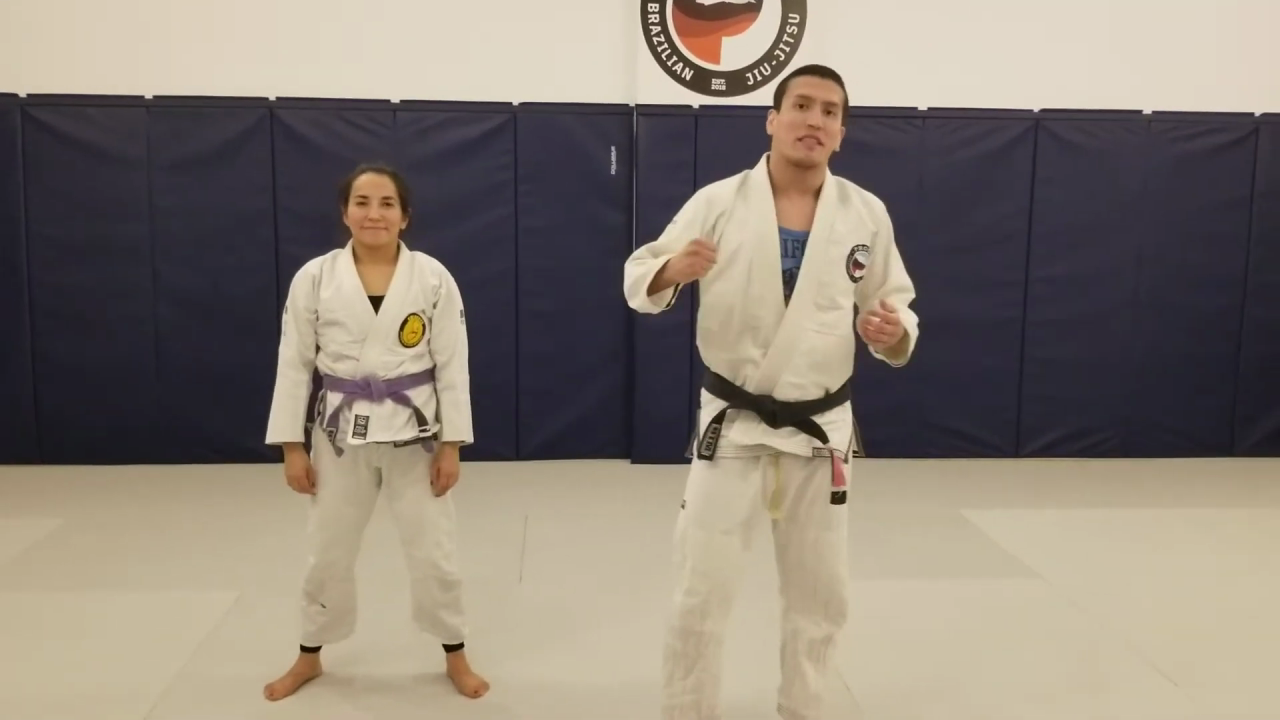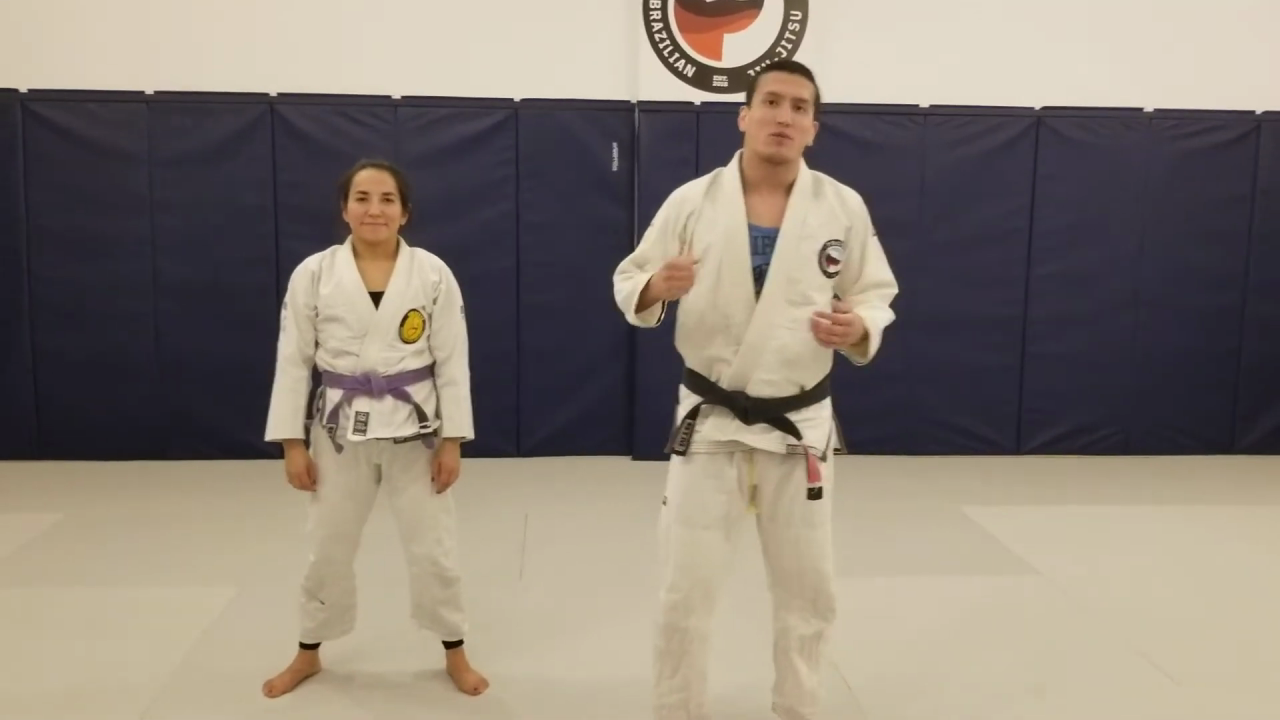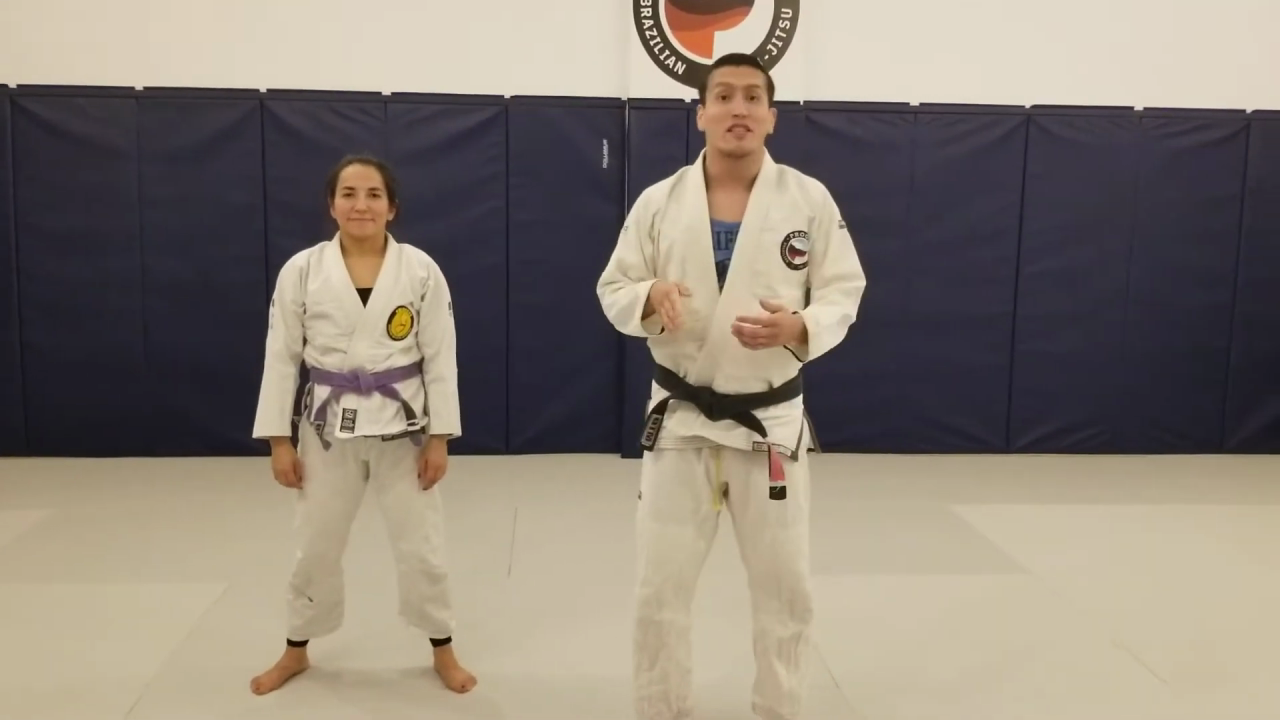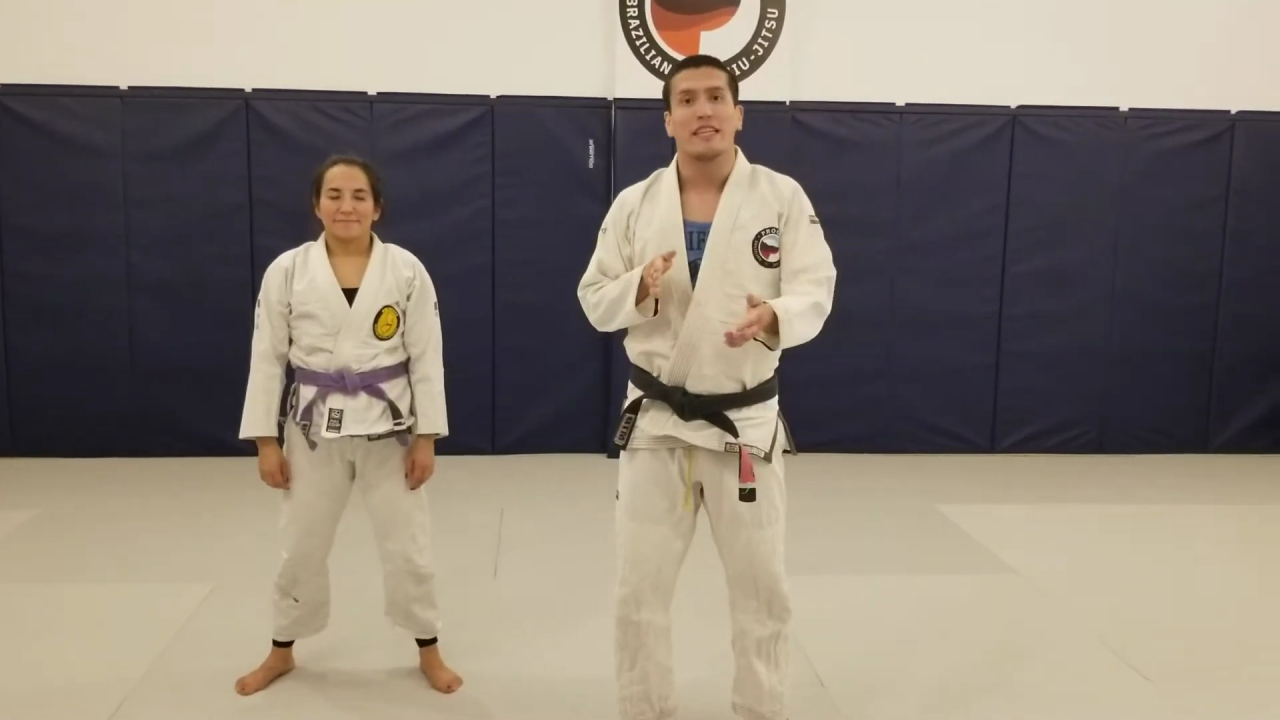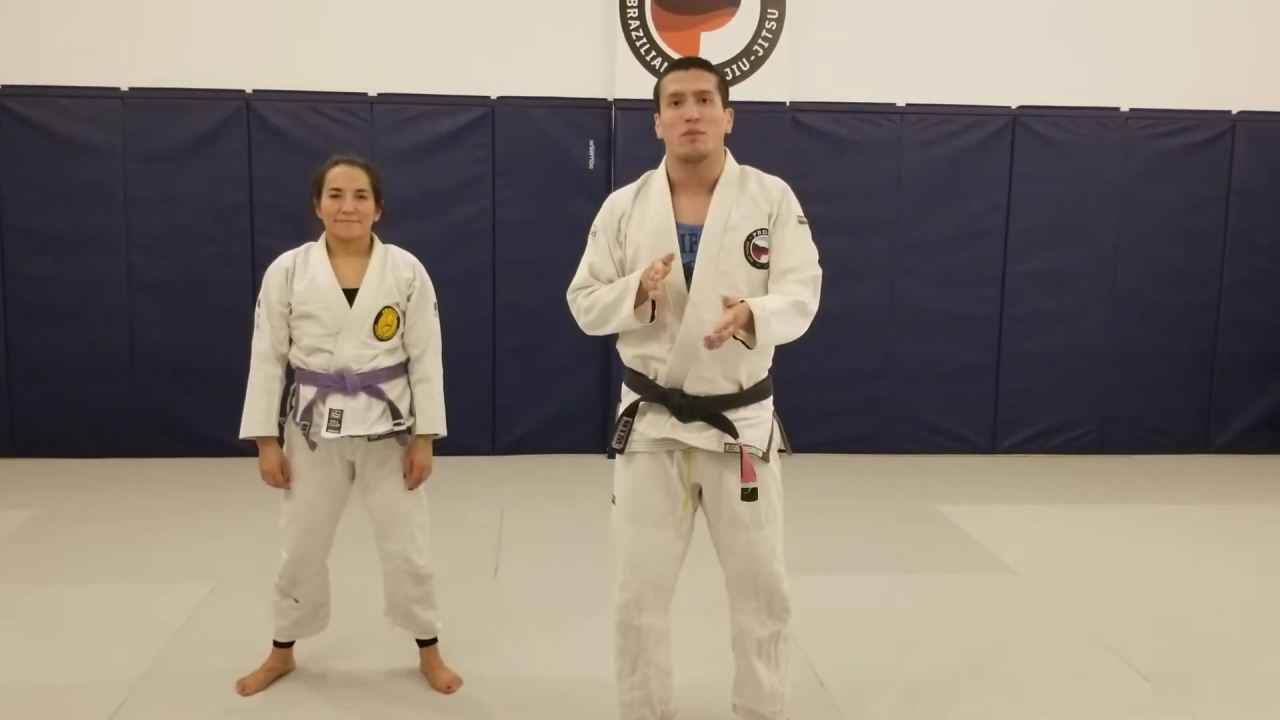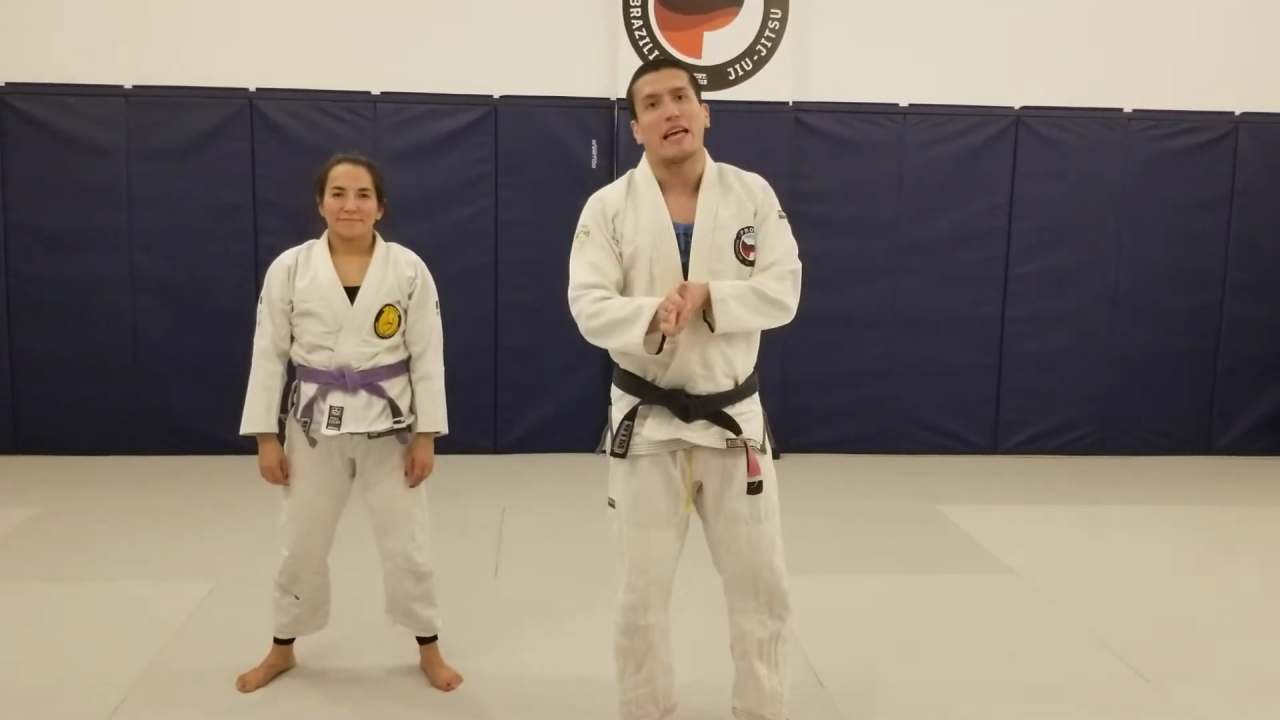
dt=0.3s
person 1, frame 1
left shoulder: (866, 212)
right shoulder: (717, 202)
left elbow: (890, 299)
right elbow: (640, 277)
left wrist: (896, 333)
right wrist: (670, 270)
left hip: (821, 430)
right hip: (733, 425)
left knee: (819, 593)
right knee: (701, 592)
person 1, frame 2
left shoulder: (843, 206)
right shoulder: (691, 201)
left elbow: (876, 293)
right elbow: (628, 284)
left wrist: (861, 329)
right wrist: (653, 286)
left hip: (800, 425)
right hip: (710, 423)
left knee: (807, 587)
right knee: (685, 590)
person 1, frame 3
left shoulder: (809, 198)
right shoulder: (659, 201)
left elbow: (843, 293)
right elbow: (613, 290)
left wrist: (798, 328)
right wrist: (651, 300)
left hip: (771, 422)
right hip: (681, 420)
left knee: (784, 587)
right knee: (661, 587)
person 1, frame 4
left shoulder: (782, 196)
right shoulder: (634, 203)
left elbow: (814, 292)
right elbow: (595, 300)
left wrist: (772, 317)
right wrist: (640, 287)
left hip: (745, 422)
right hip: (655, 420)
left knee: (761, 585)
right knee: (641, 587)
person 1, frame 5
left shoulder: (772, 197)
right shoulder: (624, 206)
left elbow: (800, 294)
right elbow: (585, 304)
left wrist: (750, 316)
right wrist: (638, 291)
left hip: (741, 422)
right hip: (652, 422)
left knee: (761, 587)
right knee: (640, 592)
person 1, frame 6
left shoulder: (751, 193)
right shoulder: (608, 206)
left elbow: (781, 292)
right elbow: (590, 307)
left wrist: (707, 298)
right wrist: (655, 316)
left hip: (733, 418)
right hip: (646, 420)
left knee: (761, 585)
right knee: (642, 590)
person 2, frame 1
left shoulder: (433, 278)
right shoulder: (313, 278)
left elbow: (452, 365)
right elbow: (294, 364)
left wrist: (451, 445)
right wrist: (292, 446)
left hip: (415, 432)
right hip: (342, 433)
left knee: (433, 550)
right knee: (327, 550)
left ankle: (455, 656)
right ankle: (309, 656)
person 2, frame 2
left shoulder: (432, 273)
right shoulder: (313, 274)
left elbow: (452, 361)
right elbow: (293, 361)
left wrist: (453, 441)
right wrist: (293, 442)
left hip: (414, 427)
right hip: (341, 429)
left knee: (433, 546)
right knee: (328, 547)
left ankle: (455, 652)
right ankle: (309, 652)
person 2, frame 3
left shoulder: (420, 269)
right shoulder: (301, 270)
left elbow: (441, 358)
right elbow: (282, 357)
left wrist: (439, 438)
right wrist: (279, 440)
left hip: (402, 425)
right hip: (329, 426)
left knee: (421, 544)
right knee: (316, 544)
left ankle: (442, 650)
right ankle: (296, 650)
person 2, frame 4
left shoulder: (406, 270)
right shoulder: (286, 270)
left elbow: (427, 358)
right elbow: (267, 358)
left wrist: (426, 438)
right wrist: (266, 441)
left hip: (389, 425)
right hip: (315, 426)
left knee: (407, 544)
right knee: (301, 546)
left ankle: (428, 650)
right ankle: (281, 651)
person 2, frame 5
left shoulder: (406, 270)
right shoulder: (287, 270)
left elbow: (426, 358)
right elbow: (267, 358)
left wrist: (425, 438)
right wrist: (266, 440)
left hip: (388, 425)
right hip: (315, 427)
left knee: (407, 545)
right knee: (301, 546)
left ankle: (428, 651)
right ankle: (282, 652)
person 2, frame 6
left shoulder: (408, 268)
right shoulder: (288, 268)
left elbow: (427, 356)
right elbow: (268, 355)
left wrist: (426, 435)
right wrist: (266, 437)
left hip: (389, 423)
right hip: (315, 424)
left knee: (407, 543)
right knee: (301, 544)
left ankle: (429, 648)
right ankle: (282, 649)
